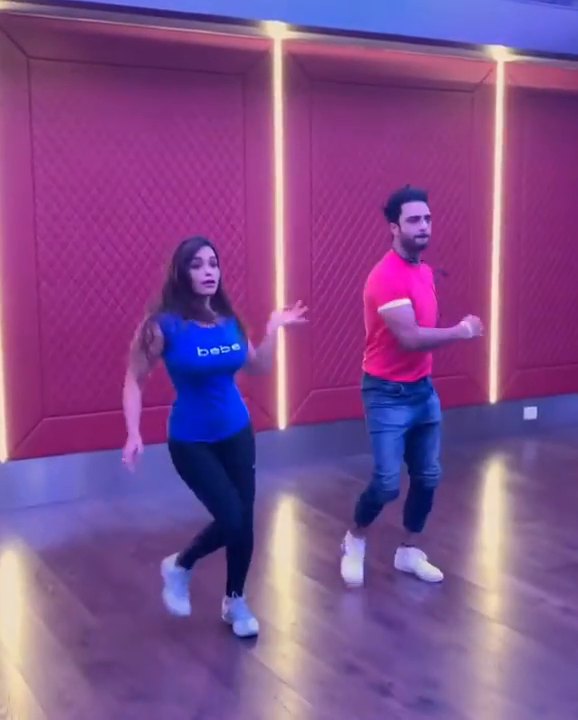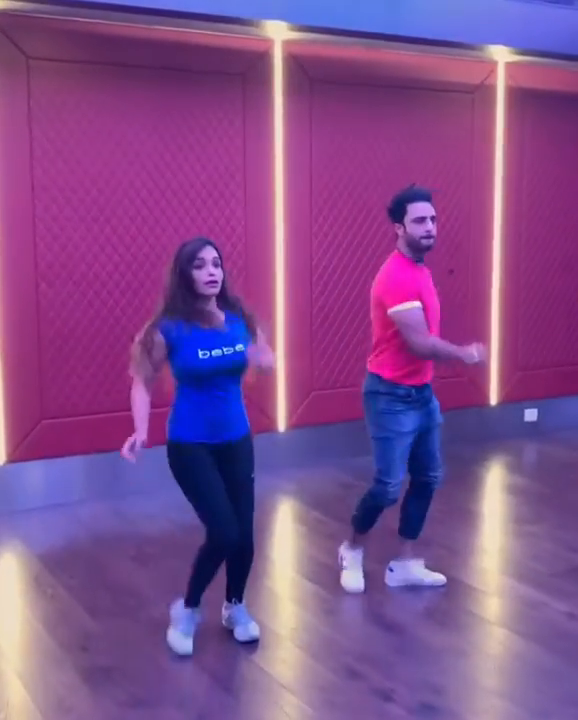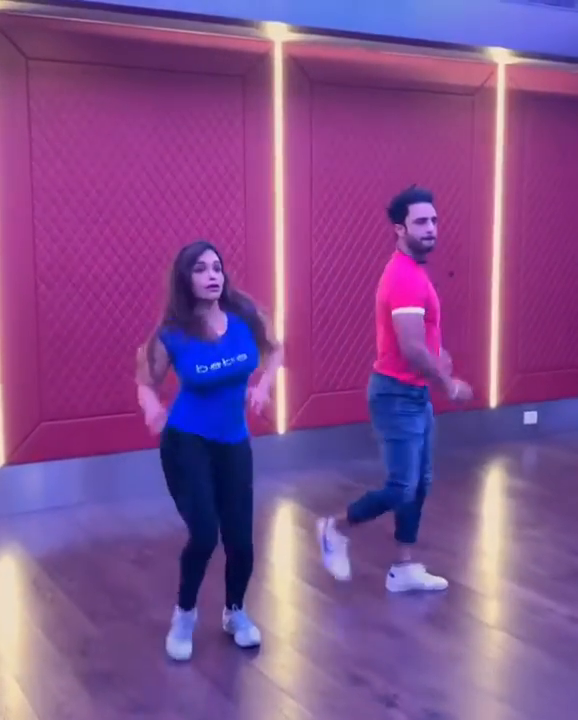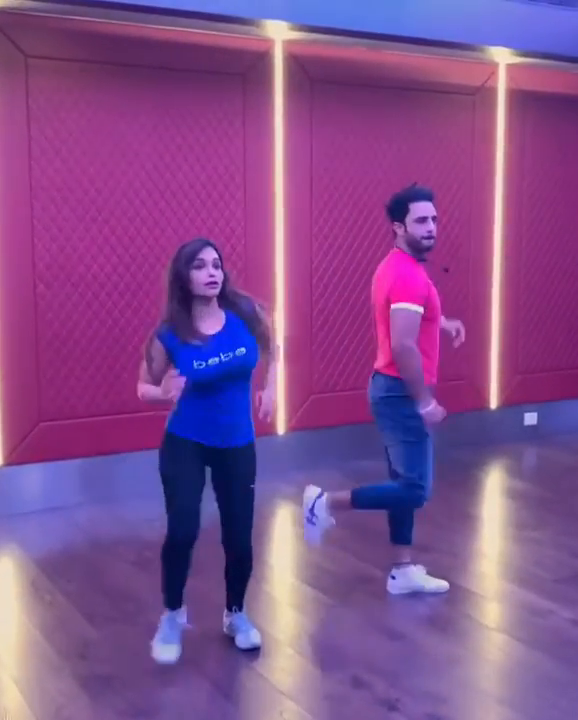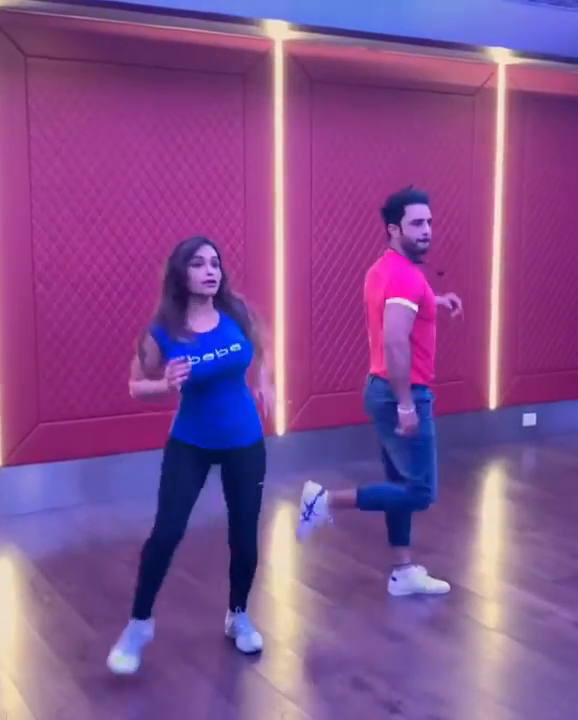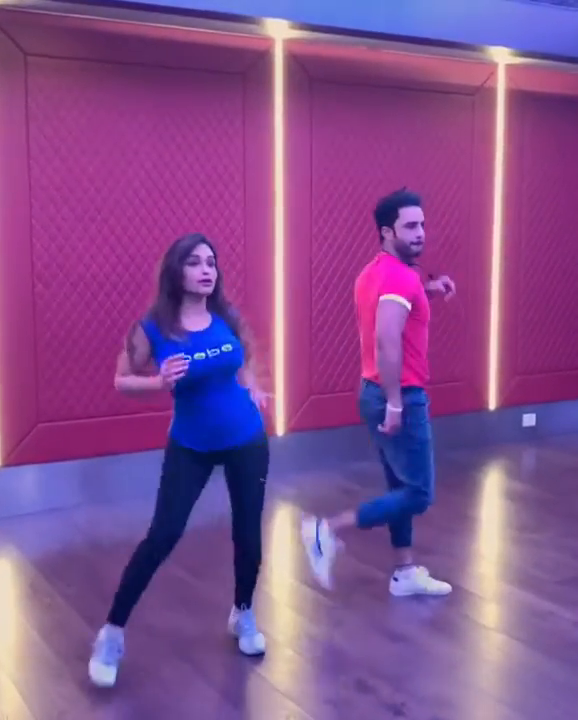
dt=0.1s
person 1, frame 1
left shoulder: (229, 320)
right shoulder: (163, 325)
left elbow: (256, 366)
right elbow: (133, 380)
left wrist: (275, 329)
right wrist: (134, 434)
left hip: (236, 433)
right hip: (191, 442)
left knee: (244, 525)
right knee: (231, 522)
left ankle: (234, 601)
right ankle: (179, 567)
person 1, frame 2
left shoulder: (237, 317)
right shoulder: (168, 328)
left elbow: (261, 355)
right elbow: (140, 379)
left wrist: (262, 357)
right wrist: (139, 430)
left hip: (235, 437)
right hip: (189, 443)
left knee: (243, 534)
right knee: (225, 533)
left ankle: (235, 607)
right ankle: (187, 610)
person 1, frame 3
left shoulder: (244, 316)
right shoulder: (171, 336)
left elbow: (274, 350)
right elbow: (146, 385)
left wrist: (262, 386)
right wrist: (153, 412)
left hip: (233, 442)
right hip: (186, 440)
left knee: (240, 538)
right knee: (204, 533)
left ankle: (236, 613)
right ankle: (184, 614)
person 1, frame 4
left shoulder: (244, 313)
right shoulder: (168, 336)
left elbow: (269, 349)
right elbow: (145, 386)
left wrist: (266, 391)
right wrist: (163, 393)
left hip: (237, 443)
right hip: (186, 441)
left knee: (239, 539)
right knee: (183, 530)
left ankle: (236, 616)
right ankle: (173, 616)
person 1, frame 5
left shoulder: (237, 313)
right shoulder: (161, 332)
left elbow: (257, 350)
right elbow: (136, 385)
left wrist: (263, 385)
right wrist: (163, 385)
left hip: (244, 441)
right hip: (189, 444)
left knee: (244, 539)
right knee: (166, 534)
left ankle: (238, 617)
right ankle: (139, 626)
person 1, frame 6
left shoulder: (227, 318)
right shoulder: (152, 329)
right elbow: (121, 380)
left wrist: (251, 386)
right wrist: (158, 381)
left hip: (246, 441)
right hip: (189, 447)
left knee: (247, 536)
right knee: (161, 537)
left ankle: (243, 616)
right ankle: (112, 634)
person 2, frame 1
left shoulder: (425, 271)
right shoulder: (385, 277)
right elbow: (411, 338)
right wrist: (462, 331)
left hip: (423, 389)
right hip: (387, 394)
left knee: (427, 477)
right knee: (386, 483)
left ankle: (409, 552)
right ankle: (355, 540)
person 2, frame 2
left shoulder: (418, 271)
right shoulder: (396, 277)
right elbow: (419, 343)
left wrist: (448, 352)
right wrist: (465, 354)
left hip: (419, 391)
right hip: (390, 393)
left knee: (426, 480)
right knee: (388, 485)
left ankle: (404, 564)
right ankle: (353, 549)
person 2, frame 3
left shoulder: (412, 271)
right shoulder: (405, 278)
right elbow: (413, 350)
left wrist: (437, 367)
right wrist: (449, 384)
left hip: (413, 392)
right hip: (398, 395)
left knee: (419, 484)
right knee: (402, 490)
left ankle: (404, 568)
right ankle: (337, 528)
person 2, frame 4
left shoulder: (398, 267)
right shoulder: (409, 276)
right elbow: (404, 347)
left wrist: (439, 323)
right wrist: (426, 402)
left hip: (394, 388)
right hip: (402, 393)
left knee: (406, 483)
right knee: (413, 489)
left ankle: (404, 571)
right ankle: (326, 502)
person 2, frame 5
left shoulder: (386, 269)
right shoulder: (405, 276)
right elbow: (395, 343)
left wrist: (435, 304)
right wrist: (405, 406)
left hip: (388, 391)
right hip: (403, 395)
left knee: (402, 483)
right knee: (420, 492)
left ankle: (404, 572)
right ankle: (326, 501)
person 2, frame 6
left shoulder: (377, 272)
right shoulder: (398, 275)
right elbow: (386, 341)
left wrist: (426, 292)
right wrist: (395, 403)
left hip: (380, 394)
right hip: (402, 398)
left knee: (404, 483)
right knee: (418, 494)
left ankle: (407, 575)
right ankle: (329, 530)
